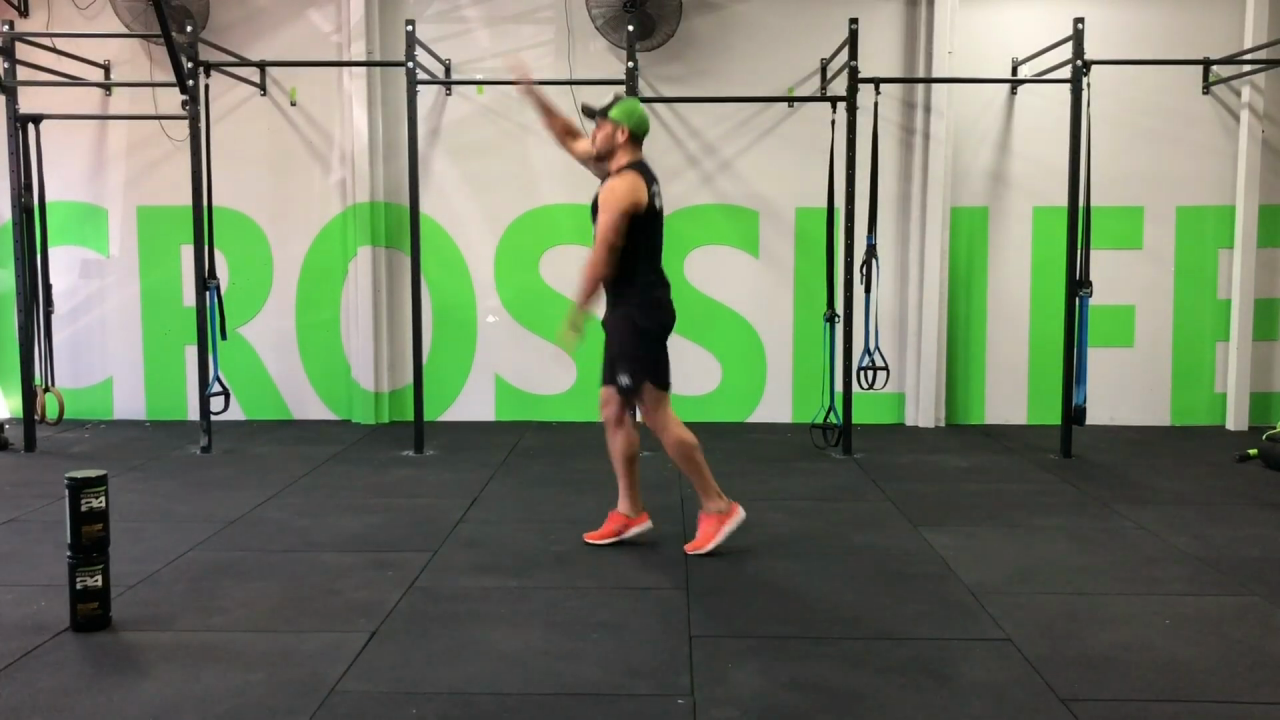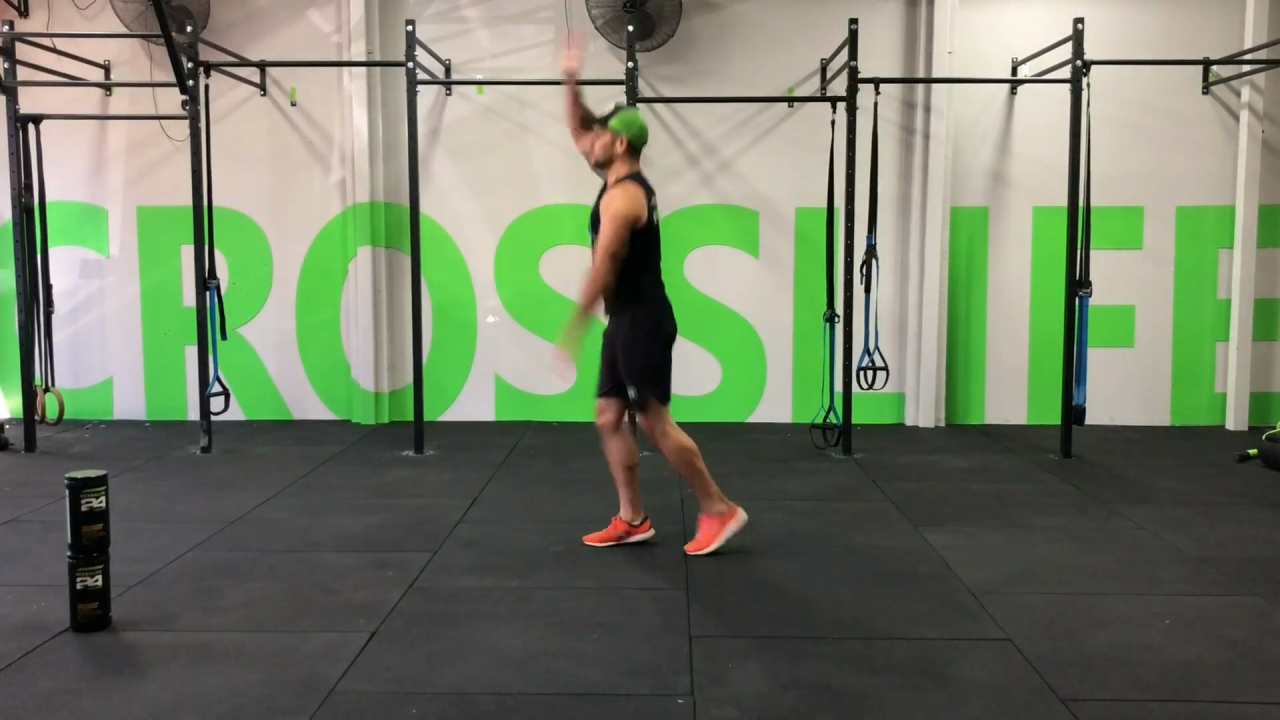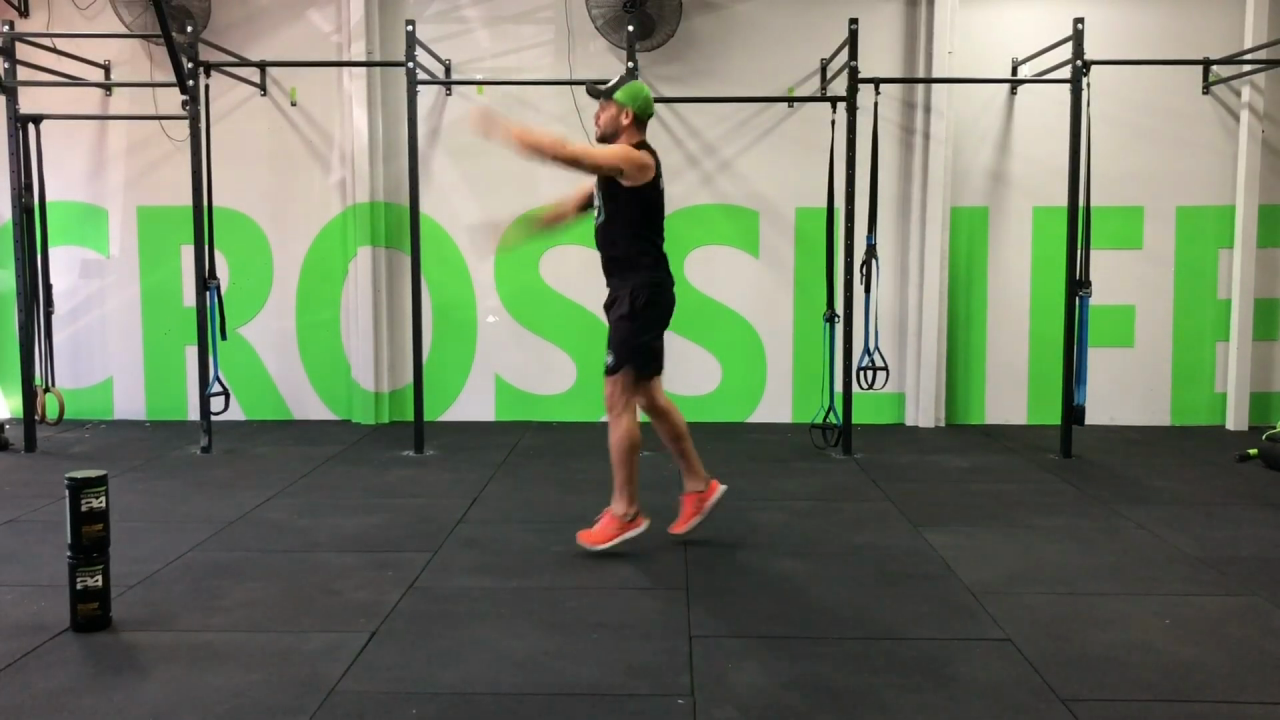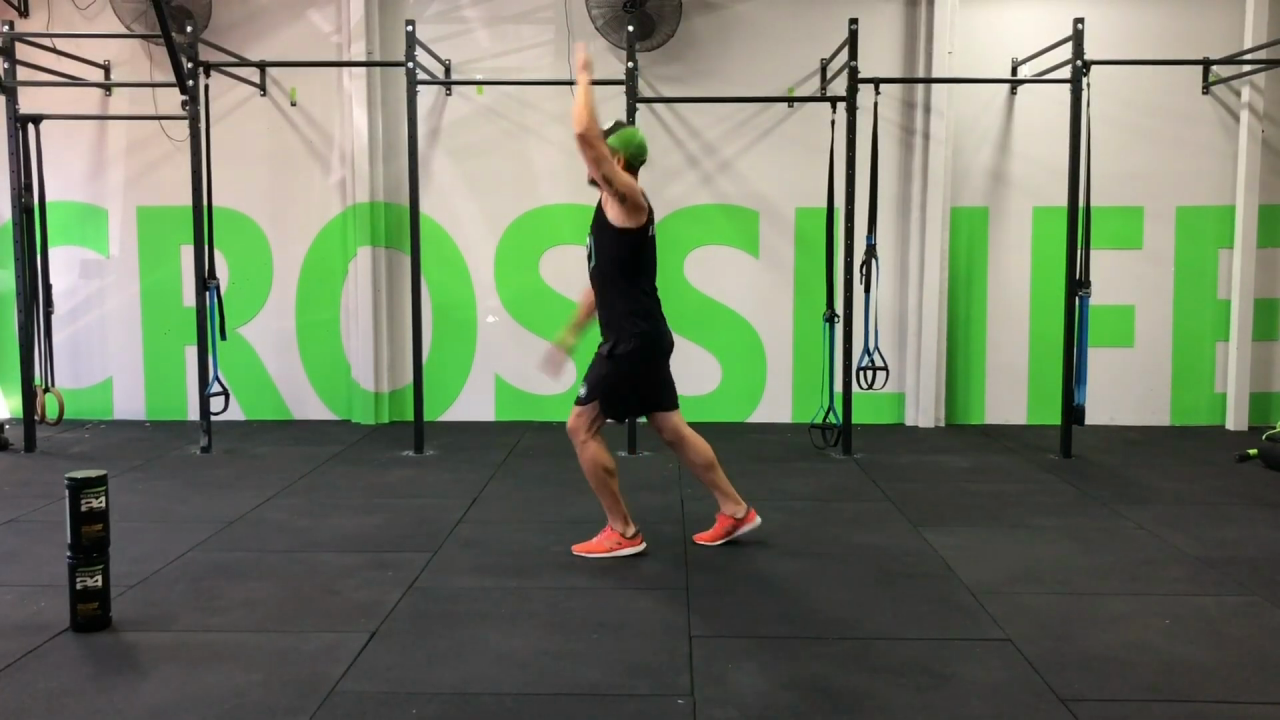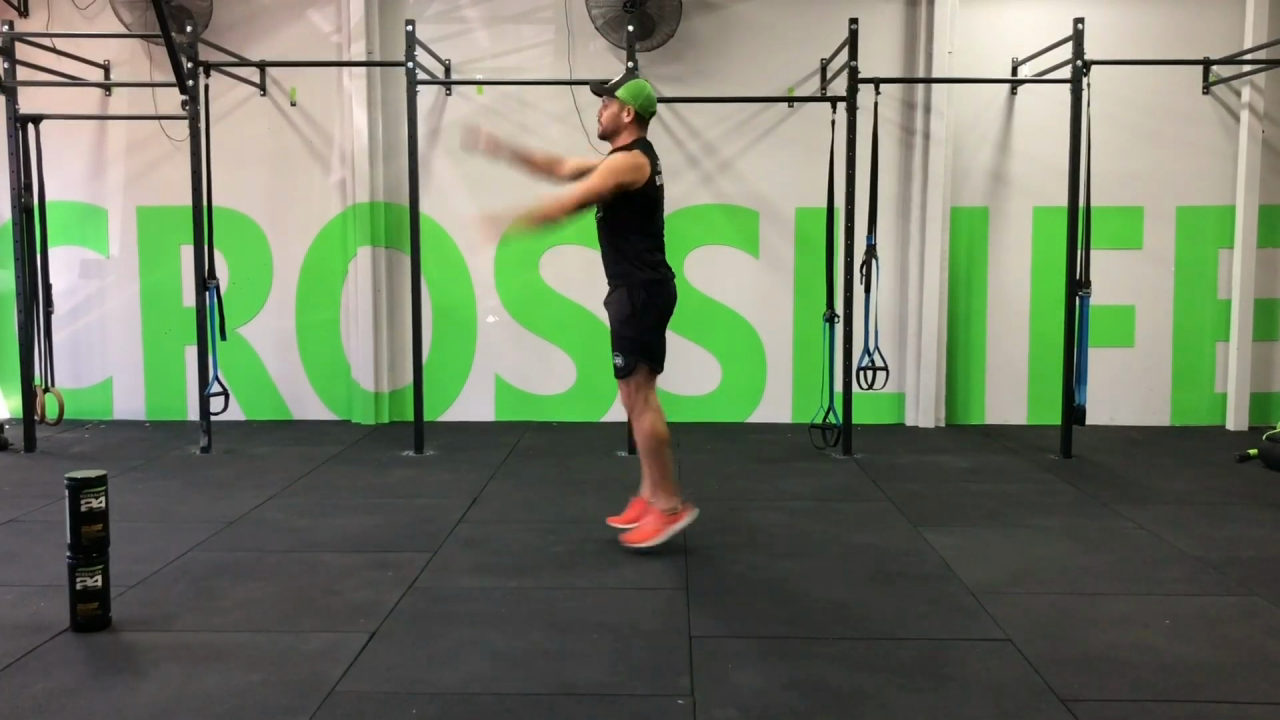
dt=0.2s
person 1, frame 1
left shoulder: (623, 185)
right shoulder: (630, 172)
left elbow: (599, 261)
right elbow: (576, 142)
left wrist: (569, 324)
right wrist: (537, 98)
left hip: (641, 313)
right hip: (632, 308)
left knee: (656, 416)
right knee: (613, 409)
left ankle: (717, 508)
right ankle: (629, 512)
person 1, frame 2
left shoulder: (621, 198)
right shoulder: (623, 182)
left elbow: (601, 271)
right elbow: (582, 136)
left wrist: (573, 330)
right wrist: (572, 82)
left hip: (641, 326)
right hip: (627, 324)
left knee: (656, 427)
right knee: (608, 420)
left ankle: (717, 511)
right ankle: (631, 519)
person 1, frame 3
left shoulder: (635, 159)
right shoulder: (619, 166)
left elbow: (565, 148)
right elbow: (576, 203)
left wrist: (502, 130)
left hip: (642, 294)
right hip: (629, 295)
left knee: (619, 401)
right knee: (648, 396)
left ankle: (625, 512)
right ankle: (699, 485)
person 1, frame 4
left shoulder: (626, 201)
right shoulder: (614, 211)
left elbow: (585, 136)
right elbow: (600, 283)
left wrist: (583, 78)
right wrist: (568, 336)
left hip: (632, 342)
right hip: (632, 337)
left knee: (581, 429)
right knee: (672, 429)
left ankle: (622, 531)
right ankle: (735, 511)
person 1, frame 5
left shoulder: (629, 161)
right shoulder: (627, 158)
left elbow: (572, 199)
right elbow: (556, 166)
left wrist: (512, 221)
right wrist: (497, 147)
left hip: (642, 294)
right hip: (634, 289)
left knee: (638, 398)
right knee: (639, 397)
left ankle: (667, 504)
right ankle: (653, 494)
